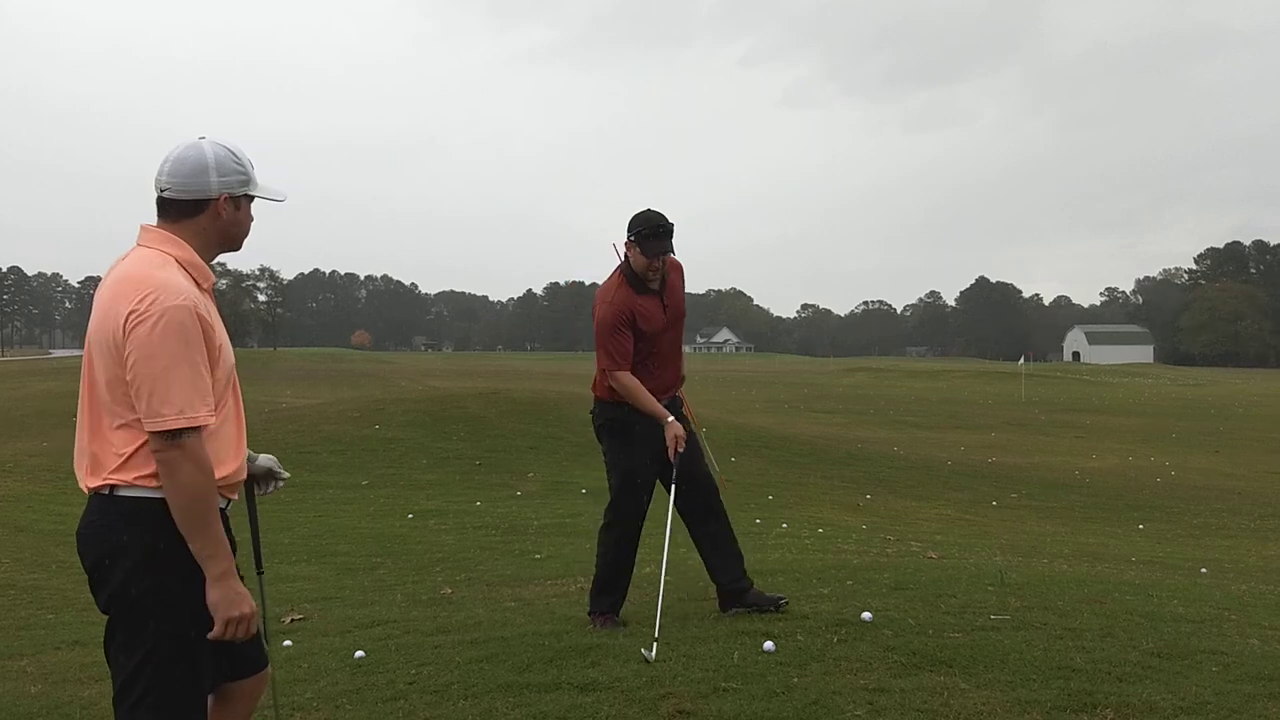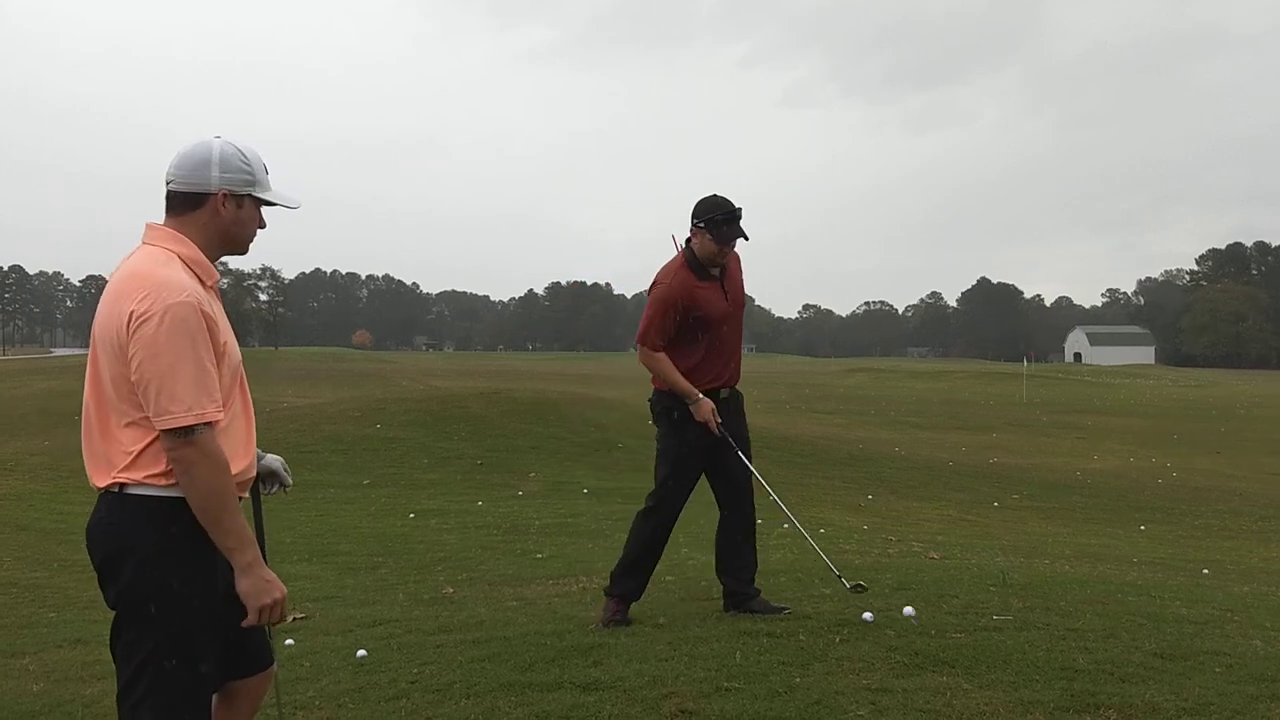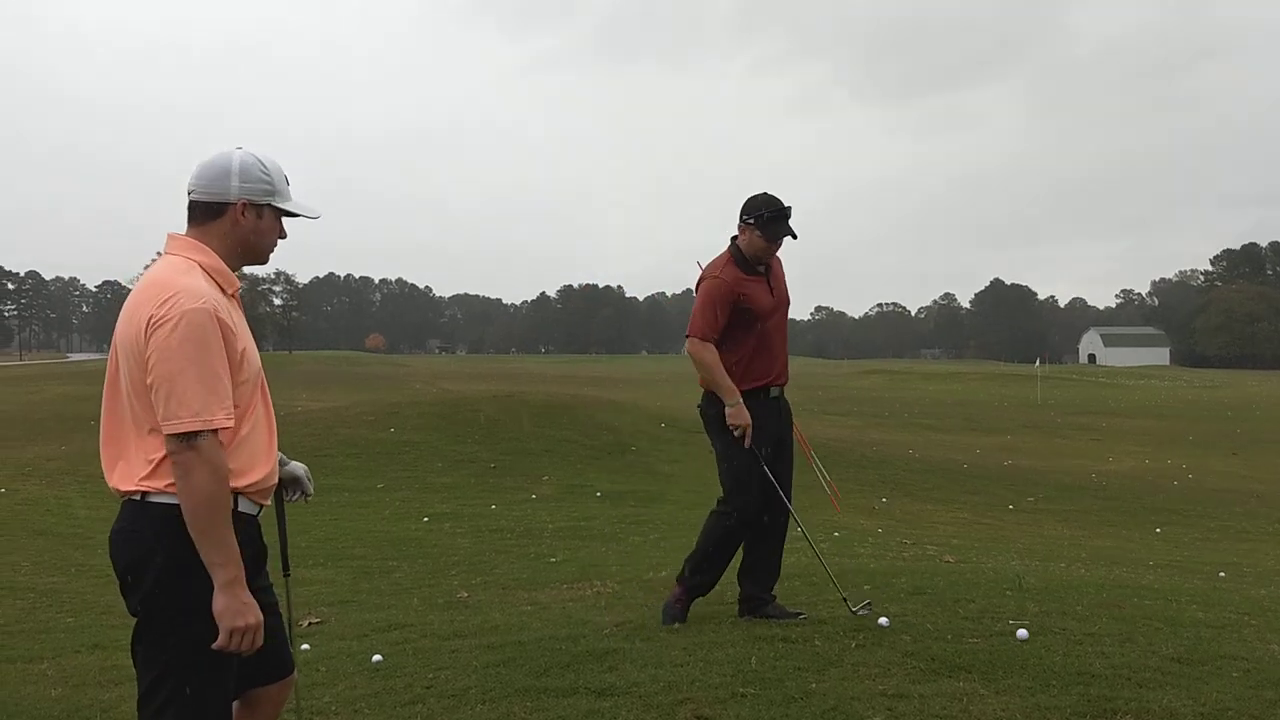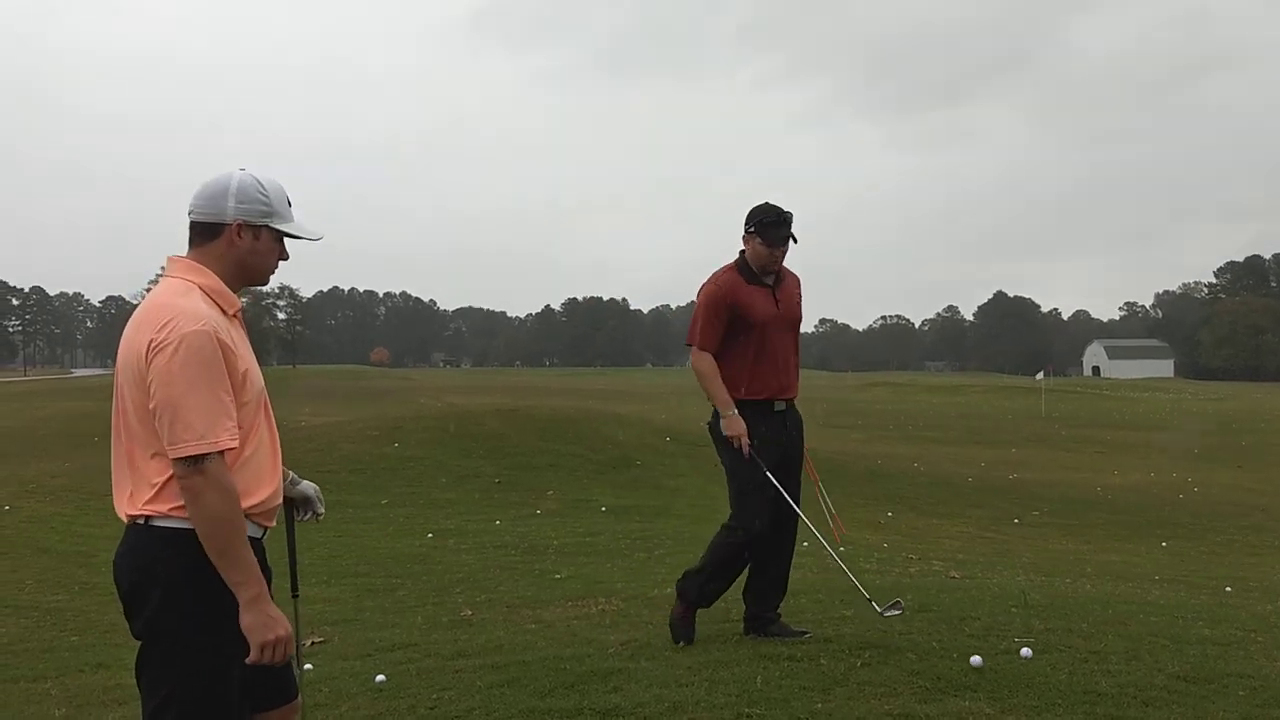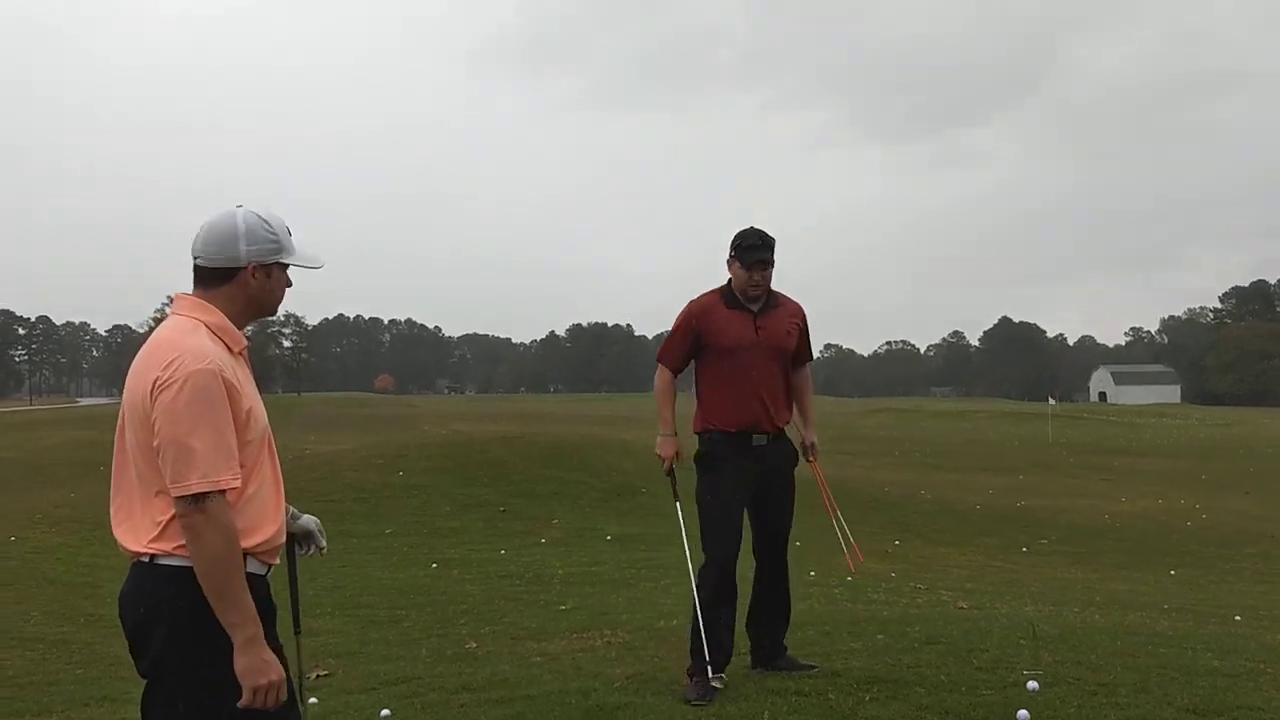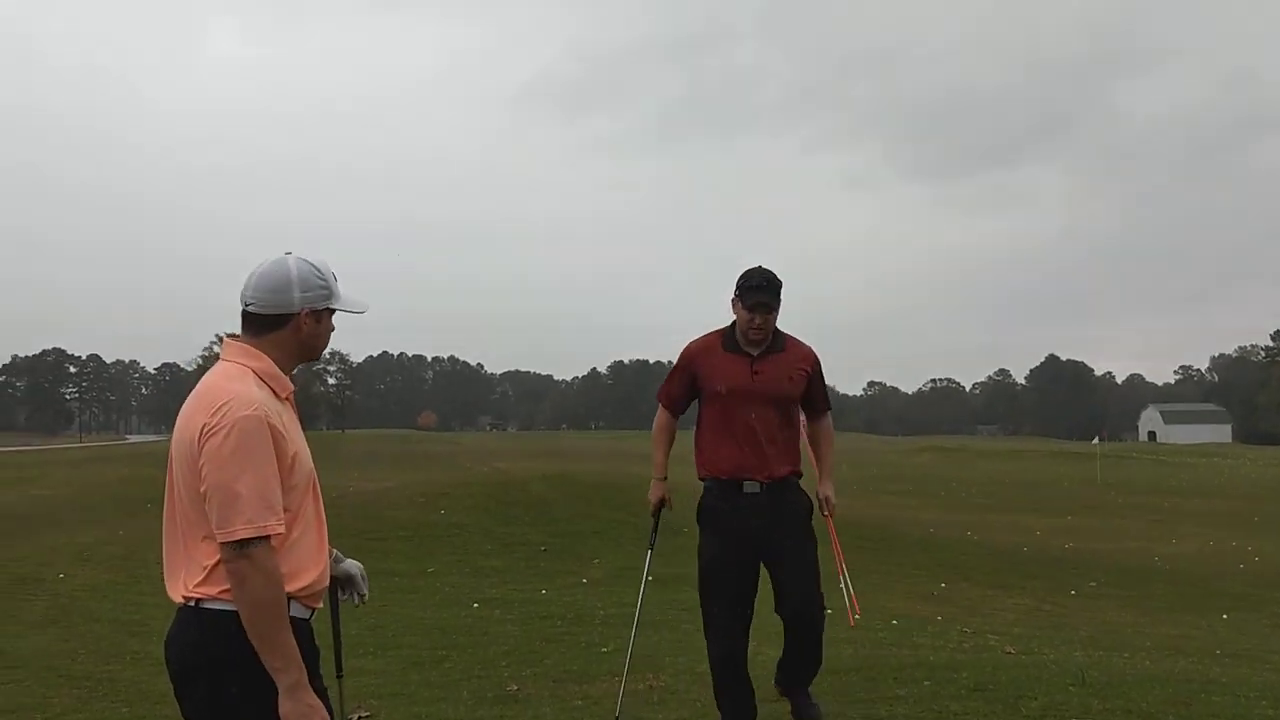
dt=0.4s
person 1, frame 1
left shoulder: (159, 275)
right shoulder: (168, 296)
right elbow: (175, 447)
left wrist: (238, 459)
right wrist: (221, 575)
left hip: (169, 523)
right hip: (153, 530)
person 1, frame 2
left shoulder: (169, 276)
right shoulder: (170, 293)
right elbow: (187, 444)
left wrist: (246, 456)
right wrist: (248, 563)
left hip: (180, 521)
right hip: (163, 530)
person 1, frame 3
left shoulder: (197, 287)
right shoulder: (190, 301)
right elbow: (191, 451)
left wrist: (268, 461)
right wrist: (228, 583)
left hip: (208, 528)
right hip: (185, 539)
person 1, frame 4
left shoulder: (201, 310)
right shoulder: (190, 323)
right elbow: (198, 473)
left wrist: (279, 481)
right wrist: (254, 599)
left hip: (209, 552)
right hip: (190, 560)
person 1, frame 5
left shoulder: (207, 347)
right shoulder: (196, 362)
right elbow: (200, 511)
left wrist: (281, 516)
right wrist: (248, 640)
left hip: (220, 588)
right hip: (195, 600)
person 1, frame 6
left shoulder: (254, 392)
right shoulder: (243, 408)
right elbow: (246, 556)
left wrist: (328, 559)
left hip: (261, 632)
right hip: (241, 642)
person 2, frame 1
left shoulder: (673, 273)
right shoulder: (613, 302)
right elbow: (618, 375)
right wrist: (664, 420)
left hip: (668, 408)
right hip: (625, 417)
left knee: (703, 500)
right knee: (626, 513)
left ankle: (735, 589)
right ankle: (604, 607)
person 2, frame 2
left shoulder: (732, 262)
right shoulder: (673, 284)
right elbow: (649, 351)
right wrist: (695, 400)
left hip: (726, 400)
right hip: (682, 407)
left knee: (739, 499)
right knee: (665, 503)
left ankle: (740, 592)
right ankle: (620, 596)
person 2, frame 3
left shoulder: (773, 267)
right shoulder: (721, 279)
right elbow: (698, 345)
right wrist: (733, 403)
left hip: (774, 402)
right hip: (737, 409)
left knee: (776, 504)
right knee: (739, 504)
left ankle: (757, 597)
right ankle: (687, 588)
person 2, frame 4
left shoulder: (790, 283)
right shoulder: (721, 287)
right elbow: (700, 354)
right wrist: (729, 414)
left hip: (785, 417)
right hip: (744, 421)
left knee: (782, 522)
right knee: (750, 522)
left ankle: (763, 615)
right ankle: (689, 596)
person 2, frame 5
left shoulder: (792, 313)
right shoulder: (701, 311)
right elbow: (666, 371)
left wrist: (808, 426)
right wrist: (666, 434)
left hip: (775, 449)
right hip: (724, 451)
left knee: (774, 554)
right knee: (721, 559)
left ankle: (769, 648)
right ankle: (706, 667)
person 2, frame 6
left shoulder: (802, 357)
right shoulder: (700, 353)
left elbow: (819, 416)
right elbow: (667, 412)
left wrist: (826, 479)
right wrist: (659, 477)
left hip: (784, 499)
right hip: (724, 502)
left knee: (805, 606)
right knee: (725, 620)
